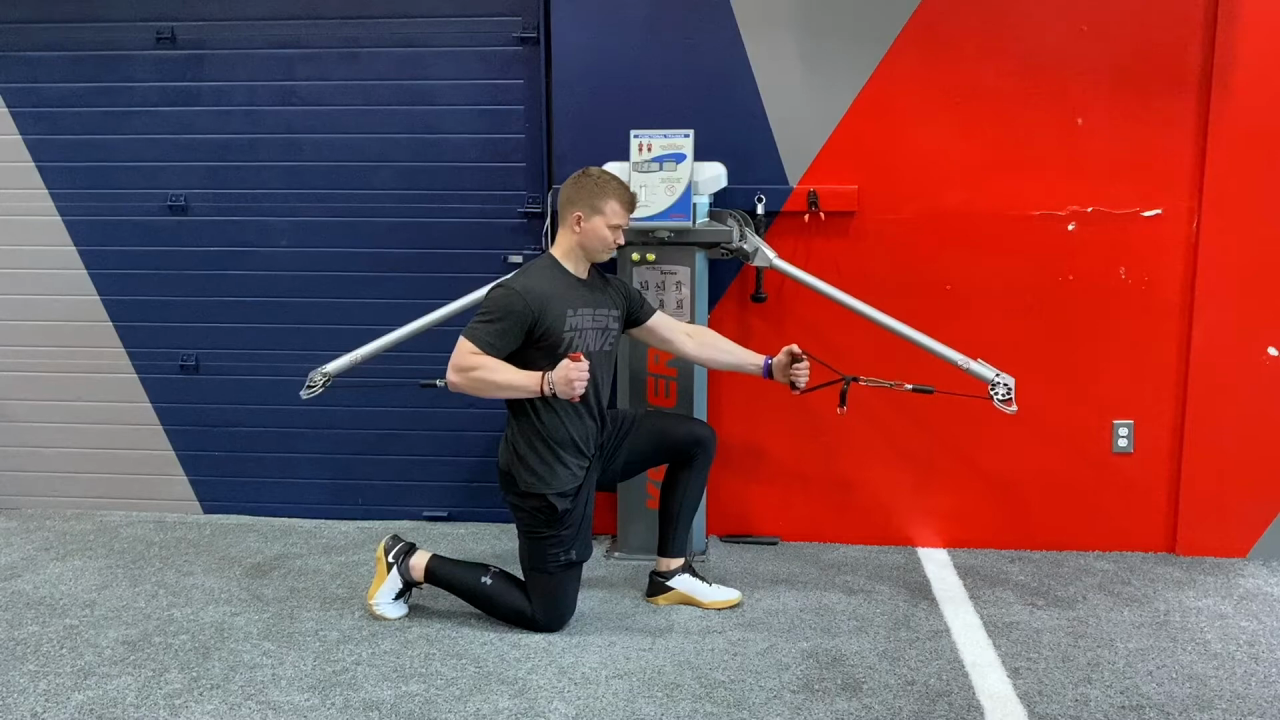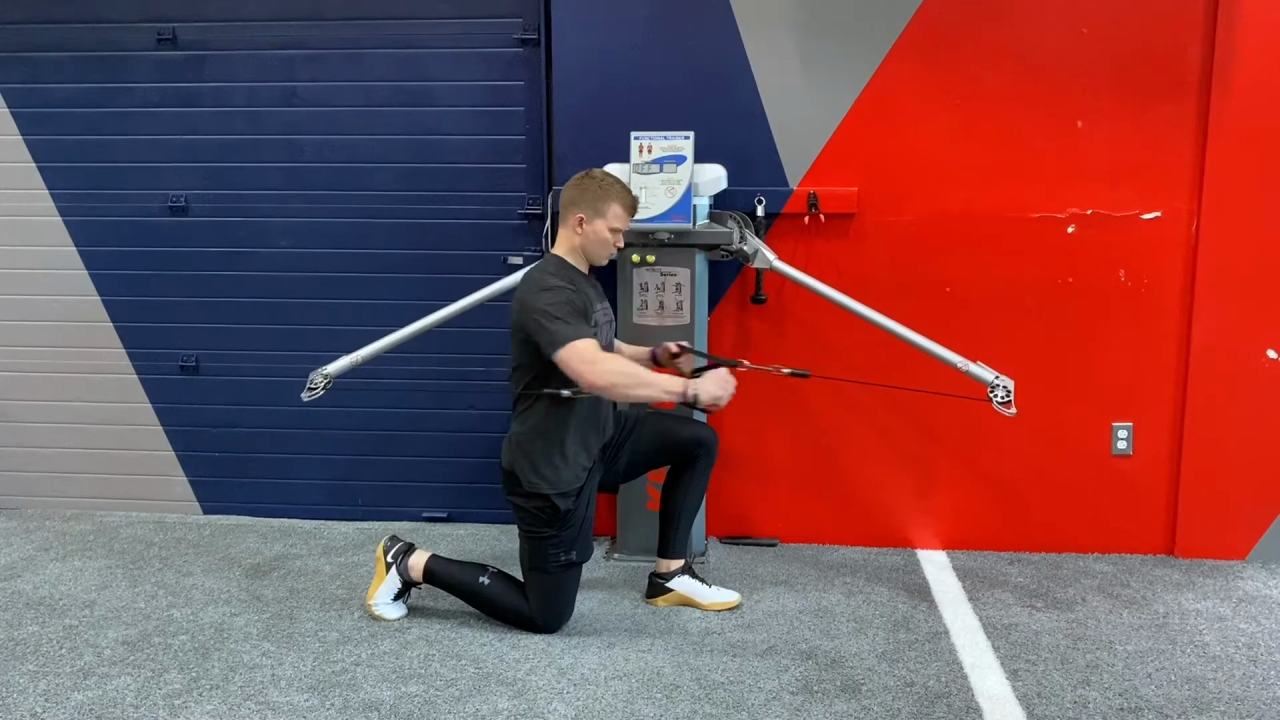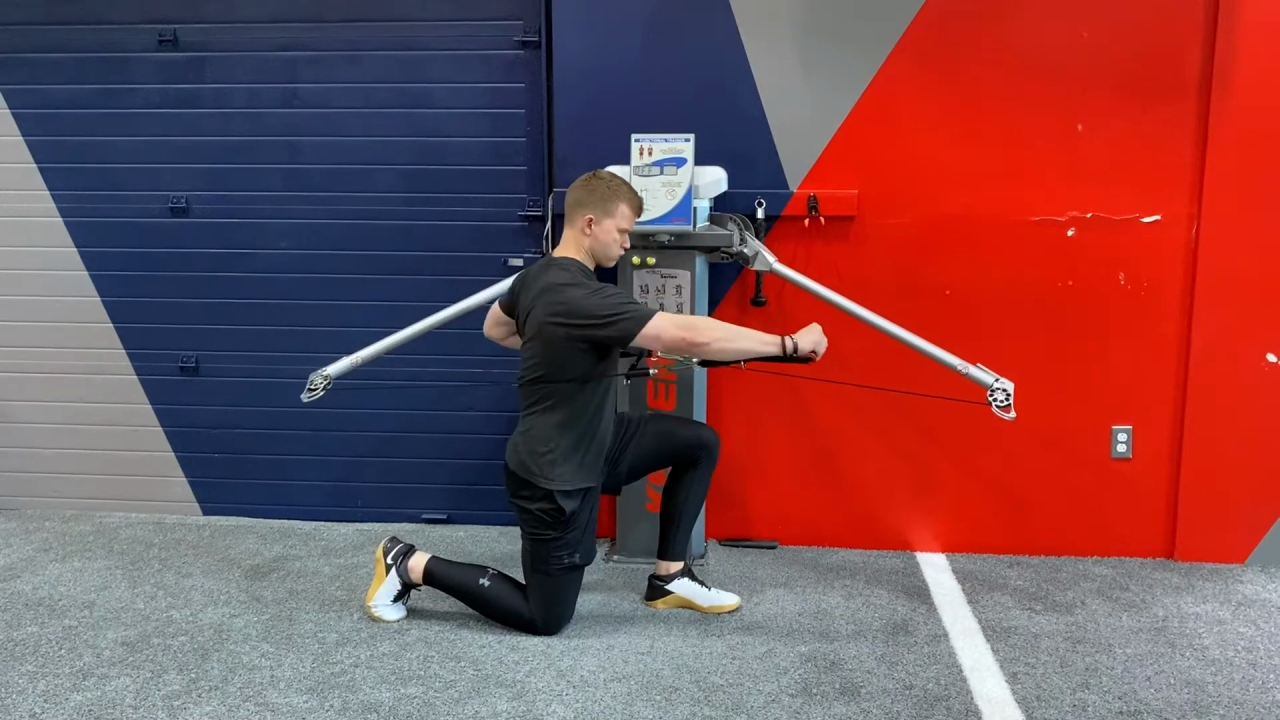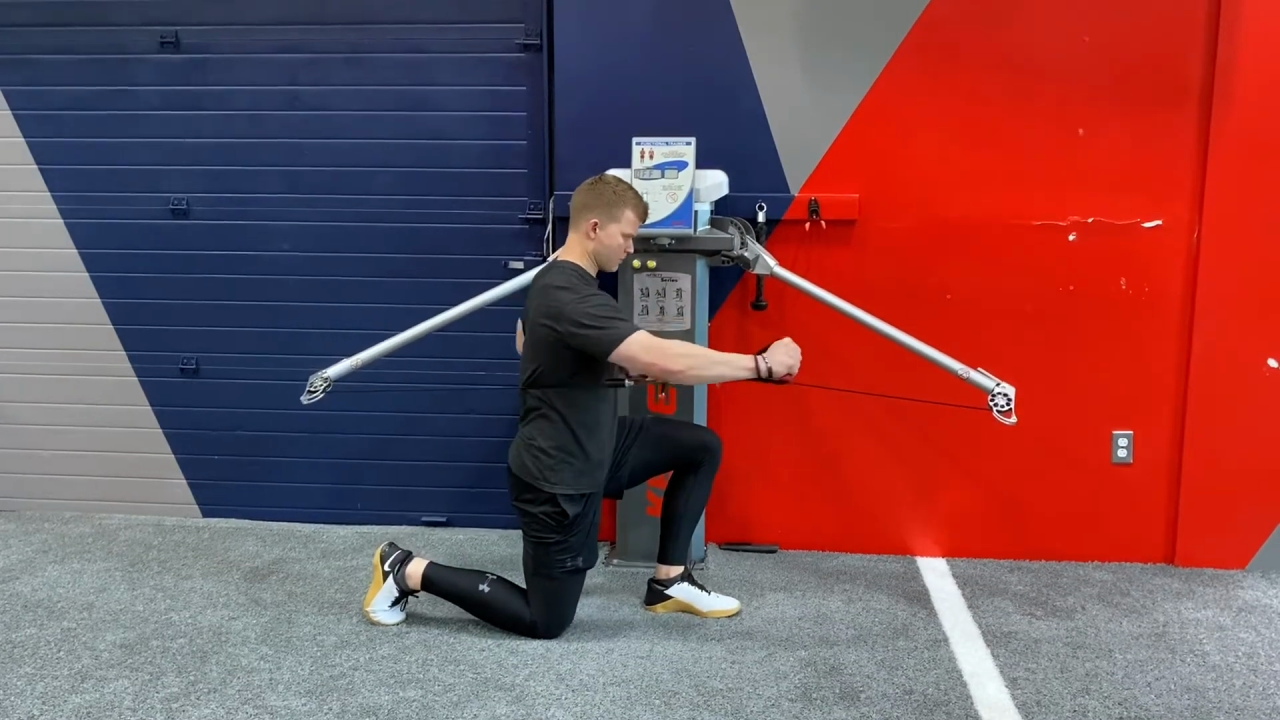
dt=0.5s
person 1, frame 1
left shoulder: (611, 291)
right shoulder: (523, 293)
left elbow: (683, 337)
right elbow: (460, 371)
left wrist: (768, 366)
right wrist: (547, 382)
left hip: (595, 441)
right hip: (545, 471)
left knee: (696, 439)
right knee: (549, 615)
left ankle: (669, 575)
right ankle: (412, 564)
person 1, frame 2
left shoulder: (585, 281)
right shoulder: (546, 291)
right elbow: (594, 372)
left wrist: (653, 356)
right wrist: (692, 390)
left hip: (598, 438)
right hip: (550, 469)
left knee: (698, 441)
right knee: (546, 616)
left ankle: (669, 575)
right ankle: (410, 564)
person 1, frame 3
left shoulder: (539, 275)
right shoulder: (580, 299)
left elbow: (495, 328)
right elbow: (689, 335)
right wrist: (789, 343)
right hip: (553, 474)
left knee: (700, 444)
right knee: (546, 618)
left ankle: (668, 578)
right ankle: (412, 566)
person 1, frame 4
left shoulder: (555, 278)
right shoulder: (572, 300)
left elbow: (524, 341)
right elbow: (662, 361)
left wrist: (613, 361)
right wrist: (762, 364)
left hip: (593, 448)
right hip: (557, 477)
left knee: (702, 447)
right knee: (546, 621)
left ankle: (668, 582)
right ankle: (409, 571)
